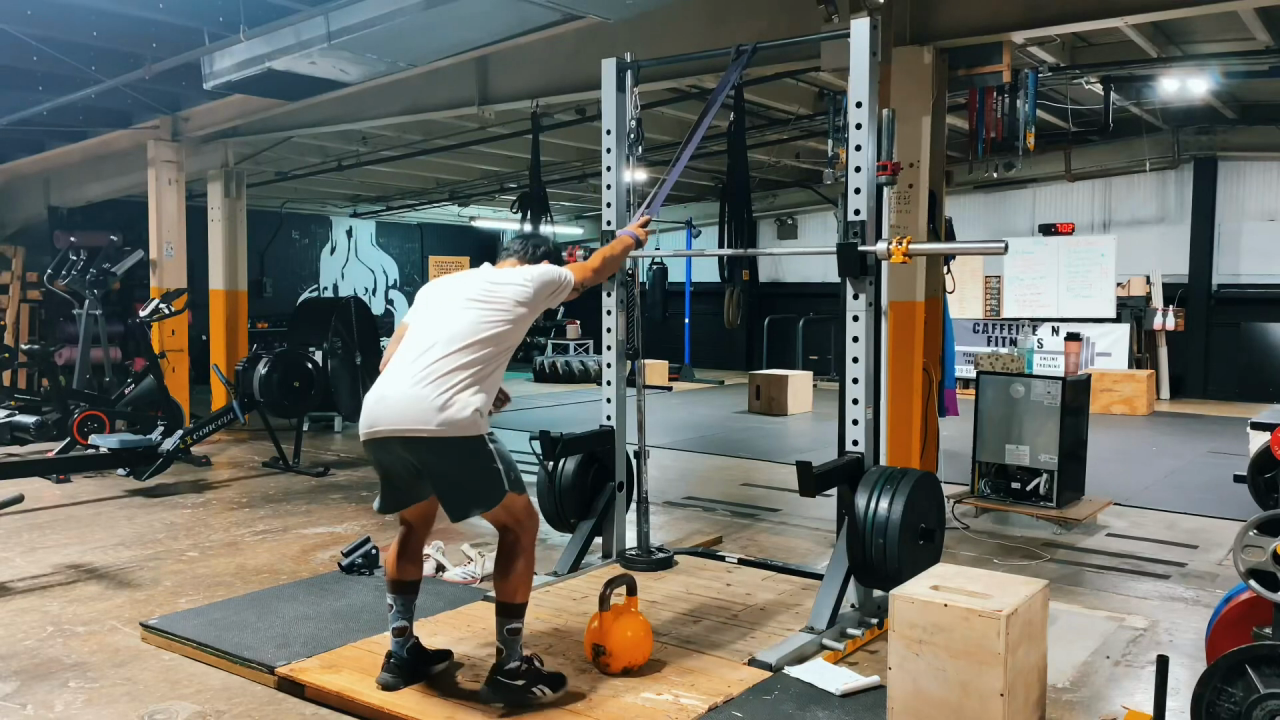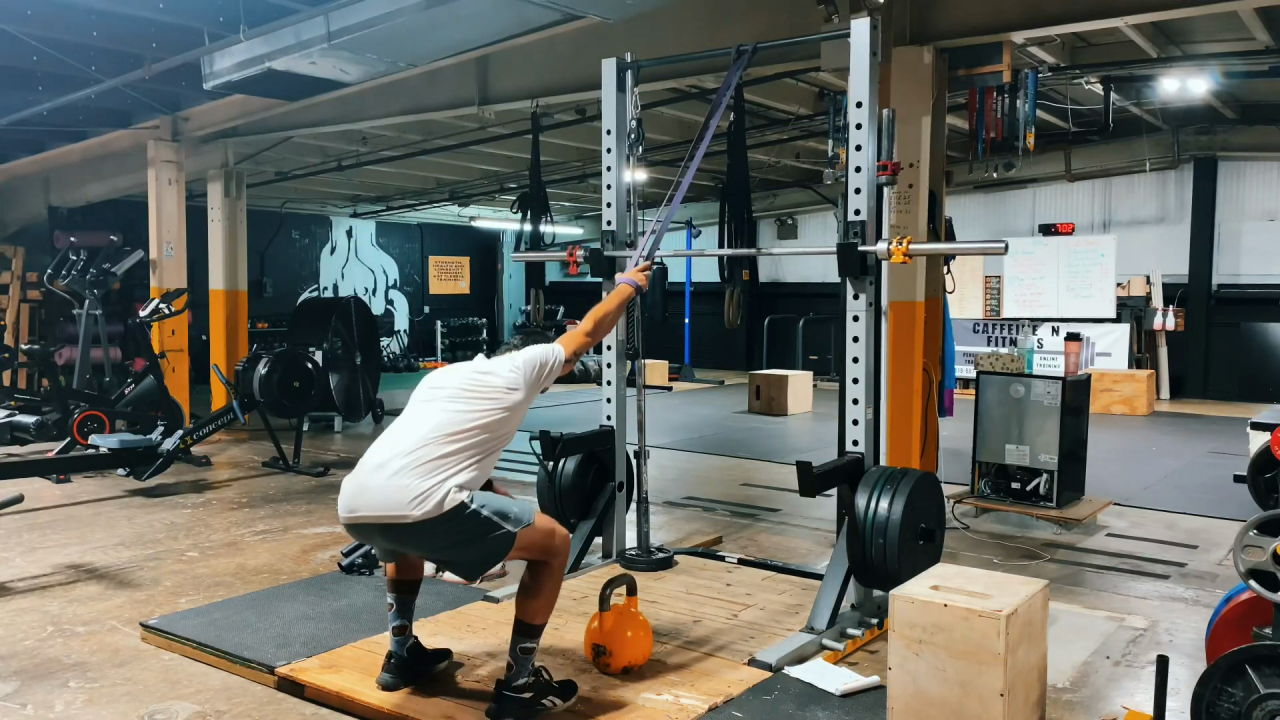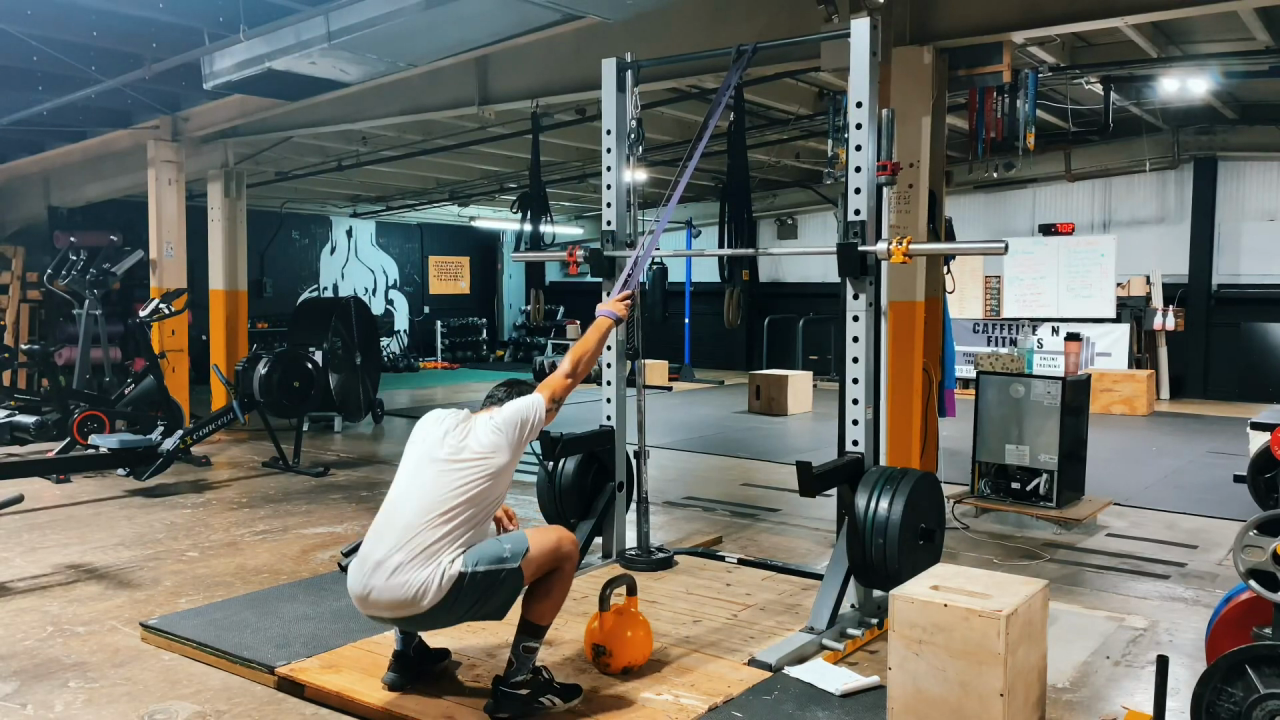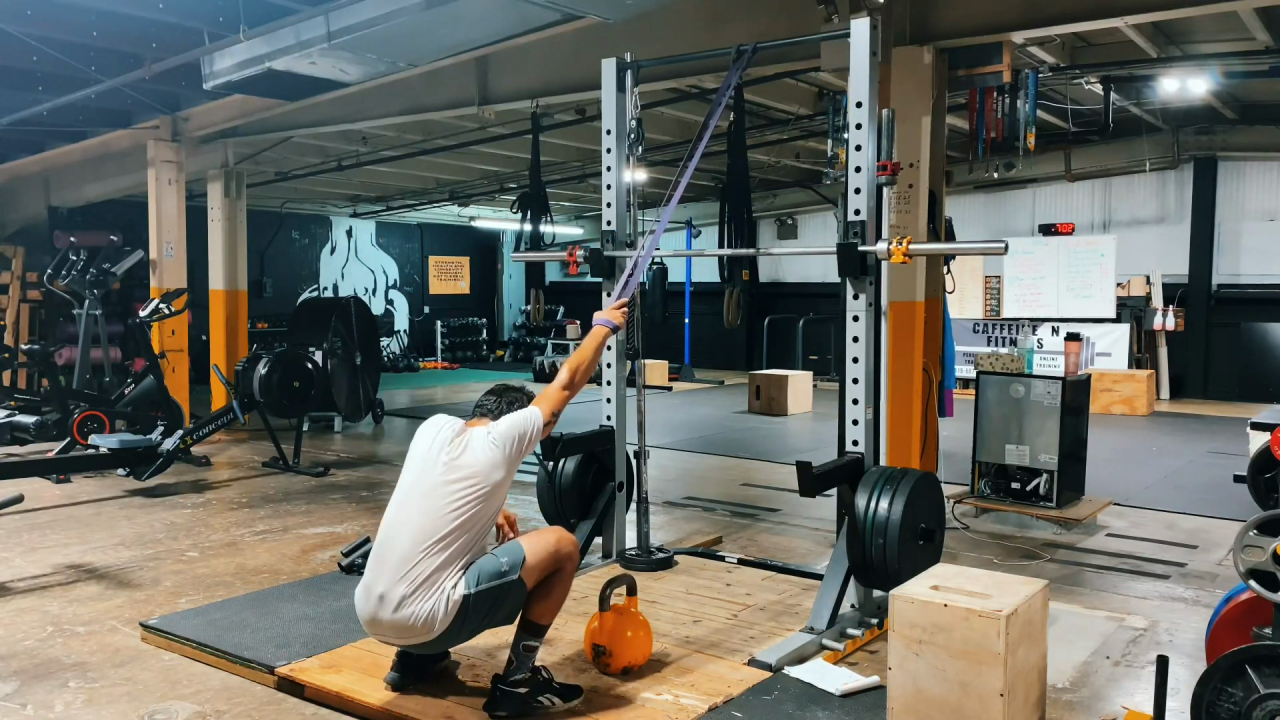
dt=0.7s
person 1, frame 1
left shoulder: (440, 284)
right shoulder: (530, 280)
right elbow: (594, 269)
right wrist: (631, 237)
left hip: (376, 417)
right hip: (438, 421)
left knee: (415, 523)
right knee: (520, 525)
left ankle: (402, 654)
right ankle: (511, 670)
person 1, frame 2
left shoulder: (445, 373)
right shoulder: (521, 368)
right elbow: (588, 331)
left wrist: (490, 492)
right wrist: (628, 285)
left hip: (354, 506)
right hip: (416, 505)
right knee: (553, 544)
left ankle: (402, 655)
person 1, frame 3
left shoulder: (433, 421)
right shoulder: (503, 428)
right elbow: (568, 373)
right wrist: (607, 317)
left hip: (362, 593)
right hip: (417, 599)
right knee: (562, 544)
left ankle: (407, 656)
right ankle: (517, 684)
person 1, frame 4
left shoulder: (435, 427)
right shoulder: (500, 439)
right elbow: (566, 383)
right wrist: (604, 326)
left hip: (370, 613)
right hip: (424, 620)
right knee: (561, 545)
left ankle: (410, 659)
right ankle: (516, 683)
